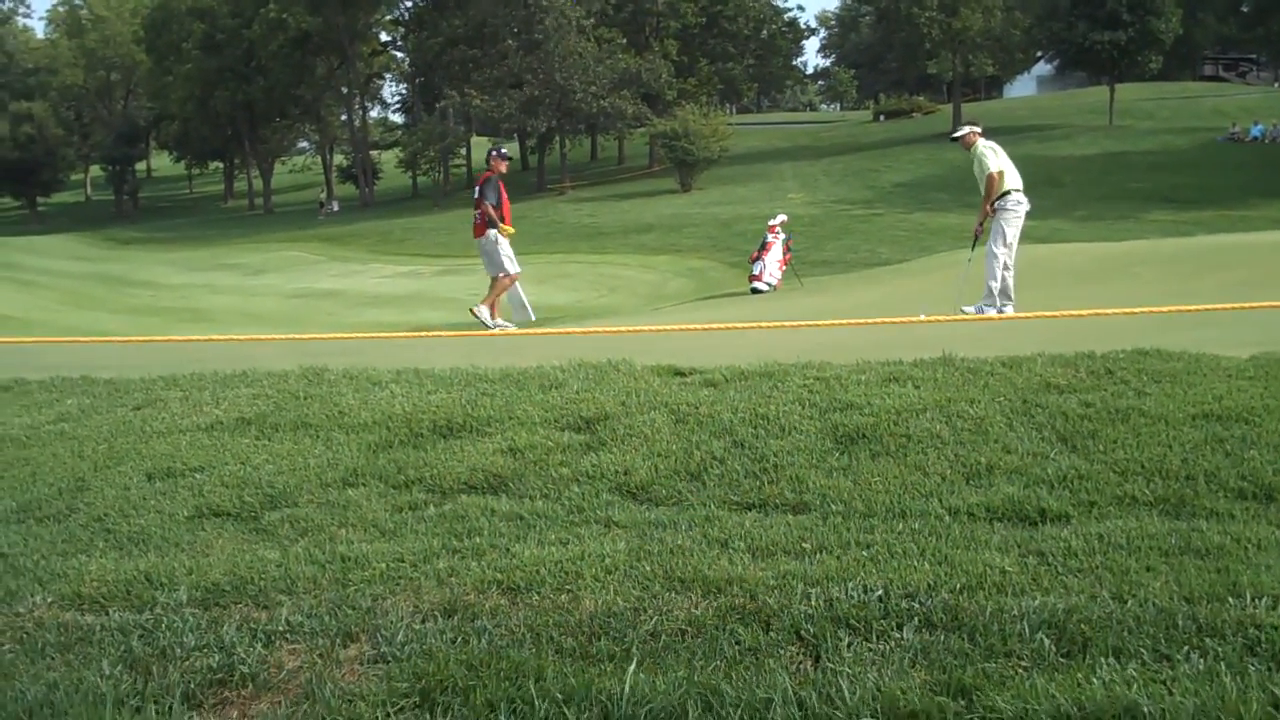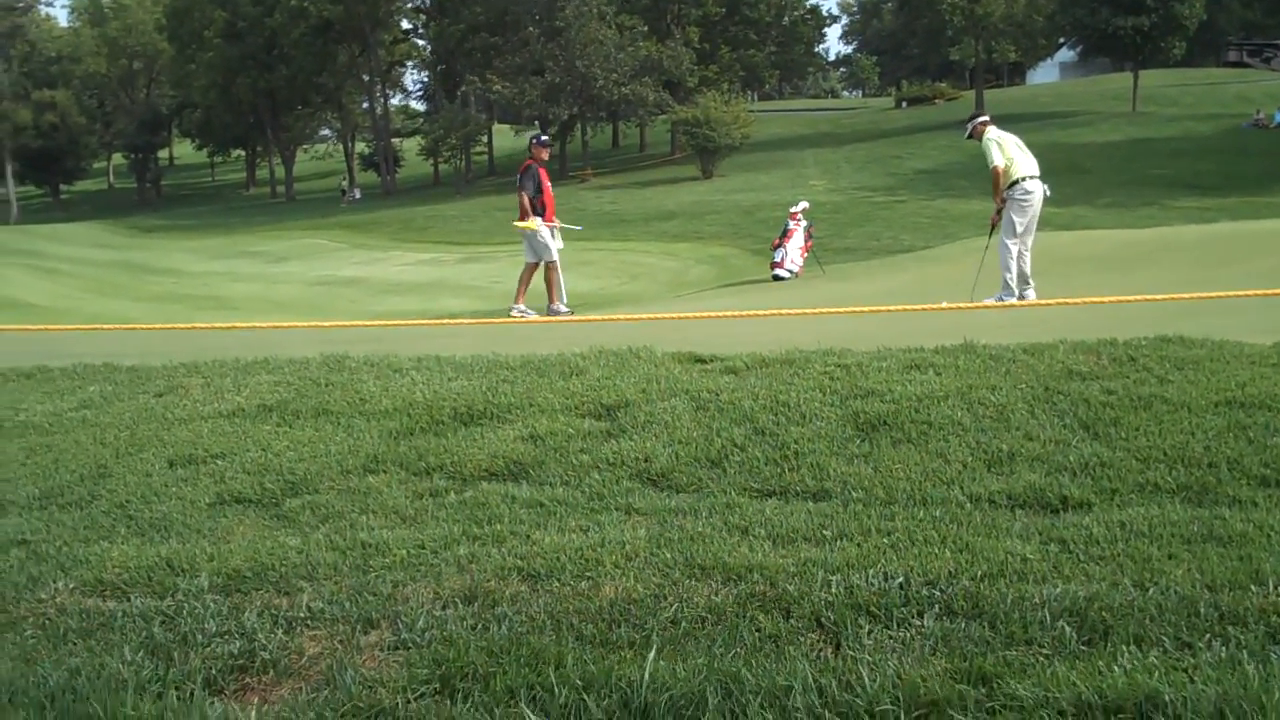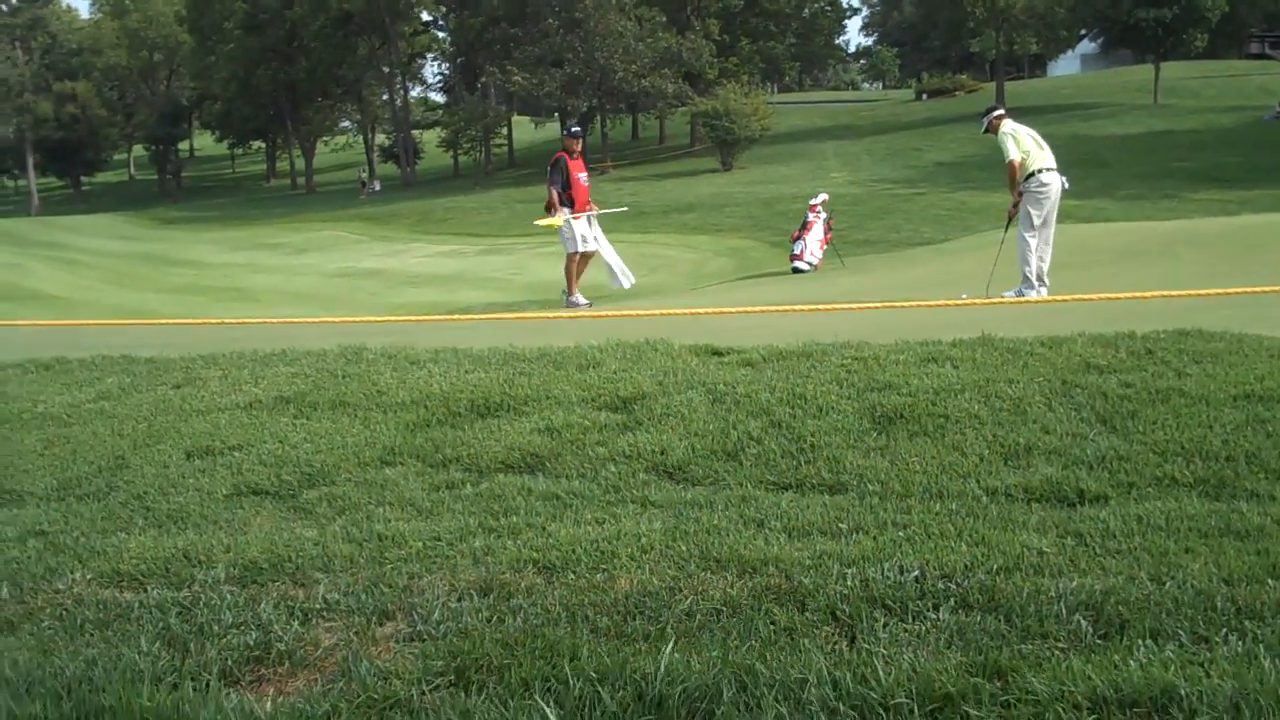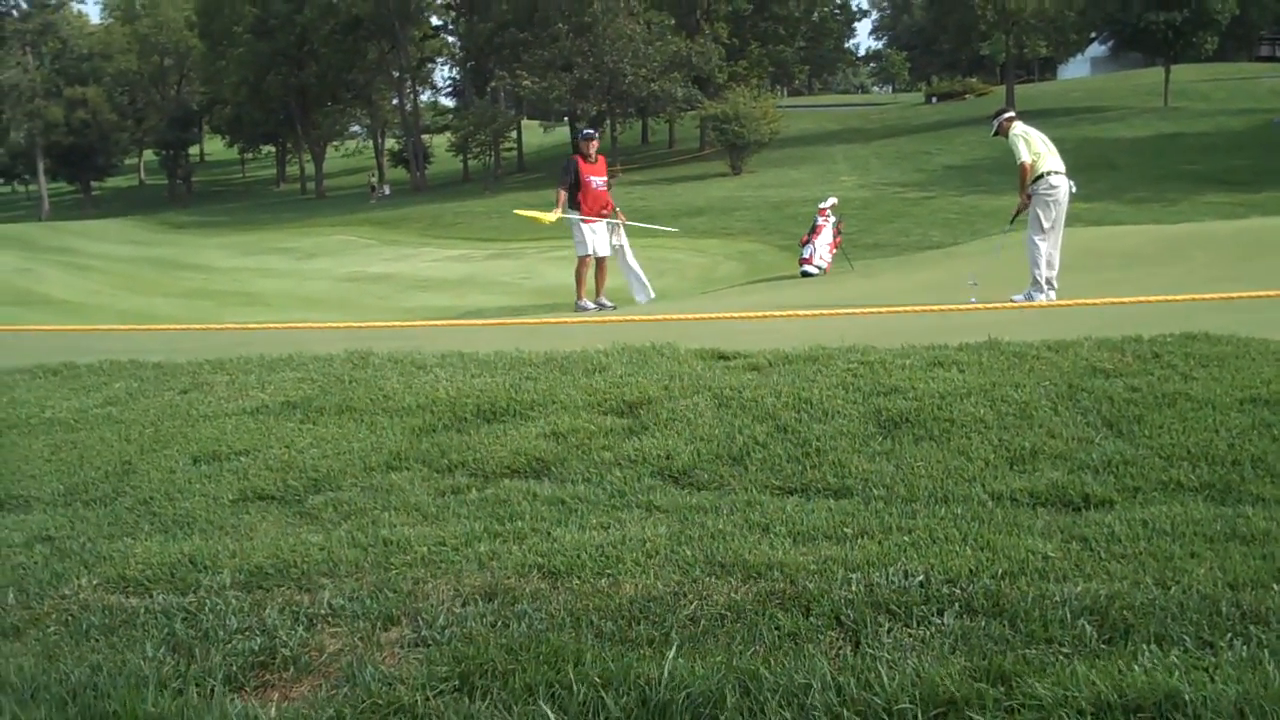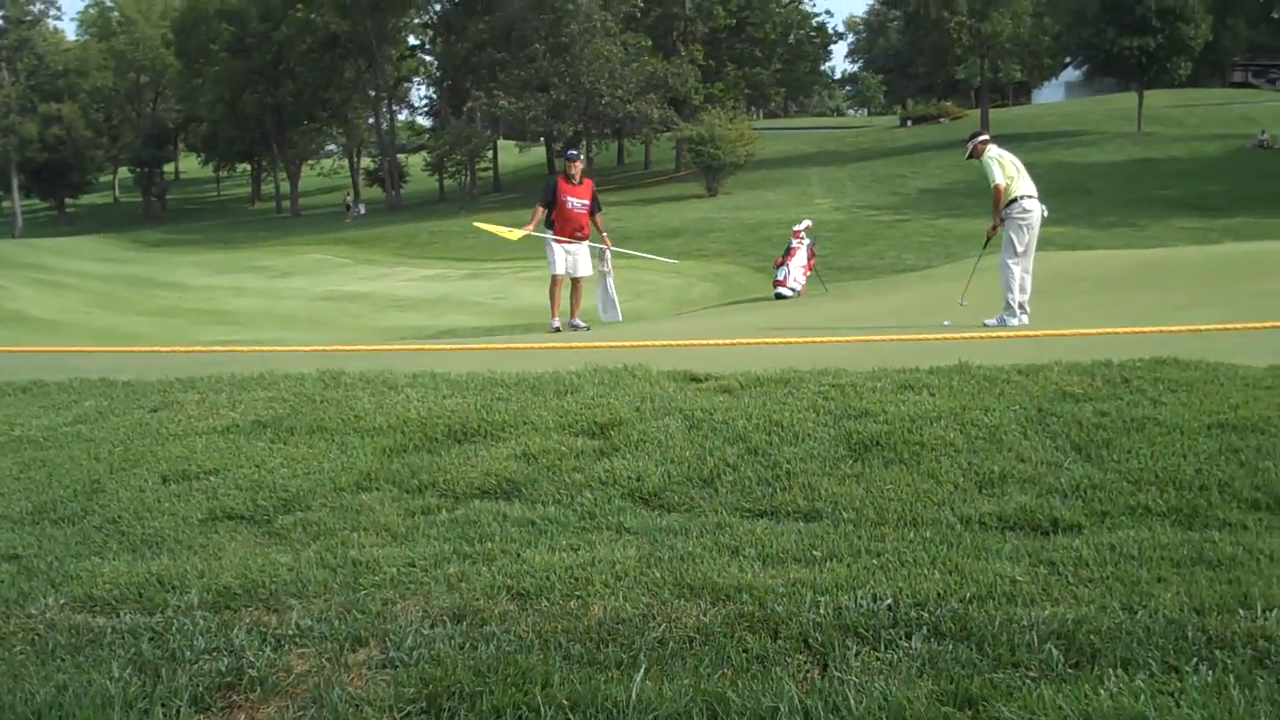
dt=0.4s
person 1, frame 1
left shoulder: (984, 148)
right shoulder: (978, 157)
left elbow: (993, 176)
right elbow: (987, 194)
left wrist: (986, 204)
right wrist: (980, 221)
left hip: (1010, 203)
right hip: (1003, 205)
left knee: (995, 253)
right knee: (1003, 256)
left ankle: (989, 305)
right ankle: (1005, 305)
person 1, frame 2
left shoulder: (989, 138)
right shoulder: (1004, 136)
left elbow: (997, 170)
left wrist: (996, 197)
right wrist: (1000, 209)
left hip: (1022, 191)
right hip: (1034, 188)
left knee: (1009, 242)
right knee: (1022, 244)
left ankle: (1008, 295)
right ankle: (1026, 290)
person 1, frame 3
left shoulder: (1005, 131)
right shoulder: (1020, 129)
left elbow: (1014, 164)
left wrist: (1013, 191)
right wrist: (1017, 201)
left hip: (1039, 183)
right hip: (1053, 180)
left knee: (1027, 236)
right knee: (1043, 239)
left ankle: (1028, 288)
right ankle: (1040, 286)
person 1, frame 4
left shoulder: (1016, 133)
right shoulder: (1029, 131)
left elbow: (1025, 165)
left wrist: (1022, 192)
right wrist: (1027, 197)
left hip: (1047, 186)
right hip: (1061, 184)
left knee: (1037, 239)
right knee: (1051, 241)
left ankle: (1038, 291)
right ankle: (1049, 289)
person 1, frame 5
left shoulder: (989, 156)
right shoulder: (1003, 155)
left elbow: (999, 188)
left wrist: (996, 214)
right wrist: (997, 222)
left hip: (1020, 210)
right hip: (1033, 208)
left knee: (1010, 262)
right knee: (1023, 264)
left ankle: (1010, 315)
right ankle: (1021, 312)
person 2, frame 1
left shoulder: (488, 180)
right shoulder: (491, 179)
right elbow: (485, 205)
left wrist: (499, 228)
right wrist: (499, 225)
left hip: (484, 235)
right hip: (492, 234)
left knee: (497, 277)
right knee: (511, 275)
left ankle: (494, 319)
right ankle: (483, 307)
person 2, frame 2
left shoulder: (539, 168)
right shoulder: (531, 167)
right elbow: (523, 195)
left wrist: (551, 217)
right wrist: (530, 216)
left hip: (541, 223)
right hip: (535, 223)
left knee: (532, 264)
right knee: (551, 262)
left ankle: (518, 305)
right ankle: (554, 304)
person 2, frame 3
left shoulder: (578, 158)
right shoulder: (561, 160)
right elbow: (552, 187)
left wrist: (589, 203)
right wrist: (557, 209)
left hip: (580, 213)
right hip: (567, 214)
left knee: (590, 251)
right knee: (574, 255)
left ankle: (573, 287)
right ankle: (571, 296)
person 2, frame 4
left shoulder: (602, 161)
right shoulder: (574, 162)
right elbow: (562, 188)
left wrist: (616, 210)
right wrist: (560, 207)
left hip: (600, 218)
right hip: (581, 217)
left knee: (602, 258)
right knee: (585, 259)
left ankle: (600, 297)
right ankle: (581, 300)
person 2, frame 5
left shoulder: (589, 185)
right shoulder: (555, 182)
left elbow: (594, 214)
right elbow: (541, 205)
left wrist: (603, 235)
right wrist: (532, 224)
left hip: (579, 240)
right hip: (556, 238)
left knee: (578, 280)
right knee: (557, 278)
left ankle: (575, 319)
right ankle: (555, 319)
